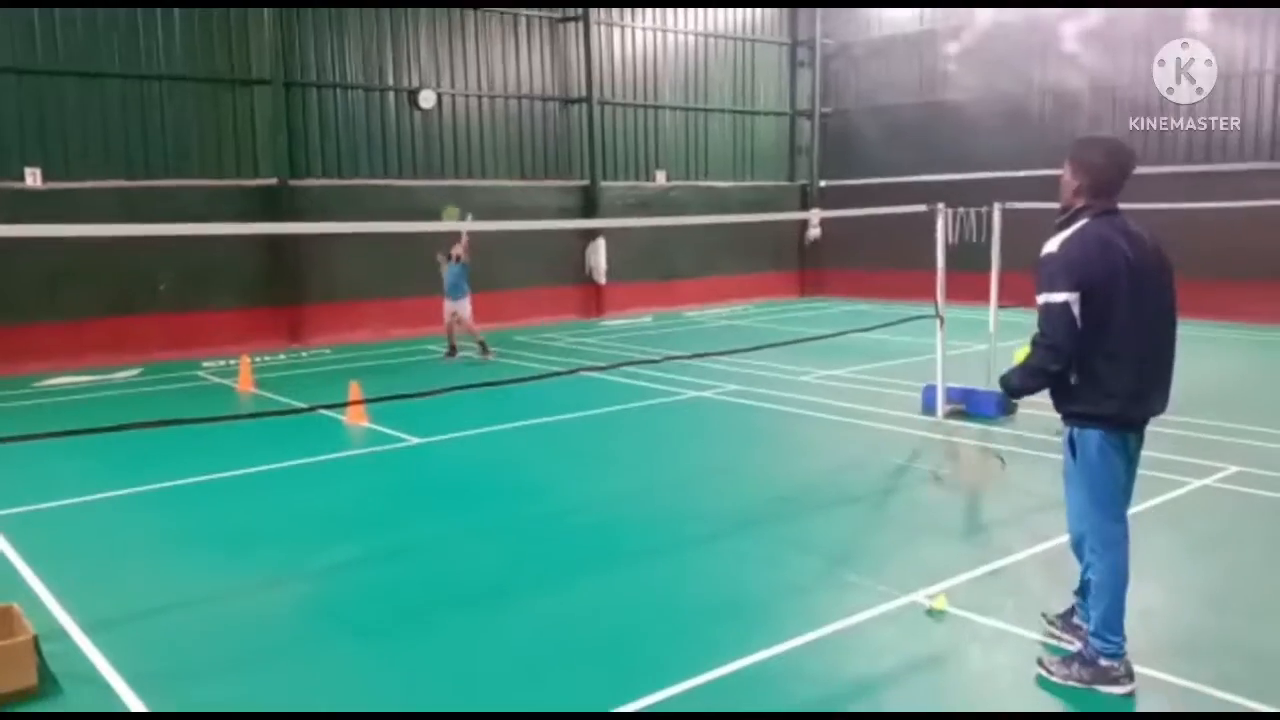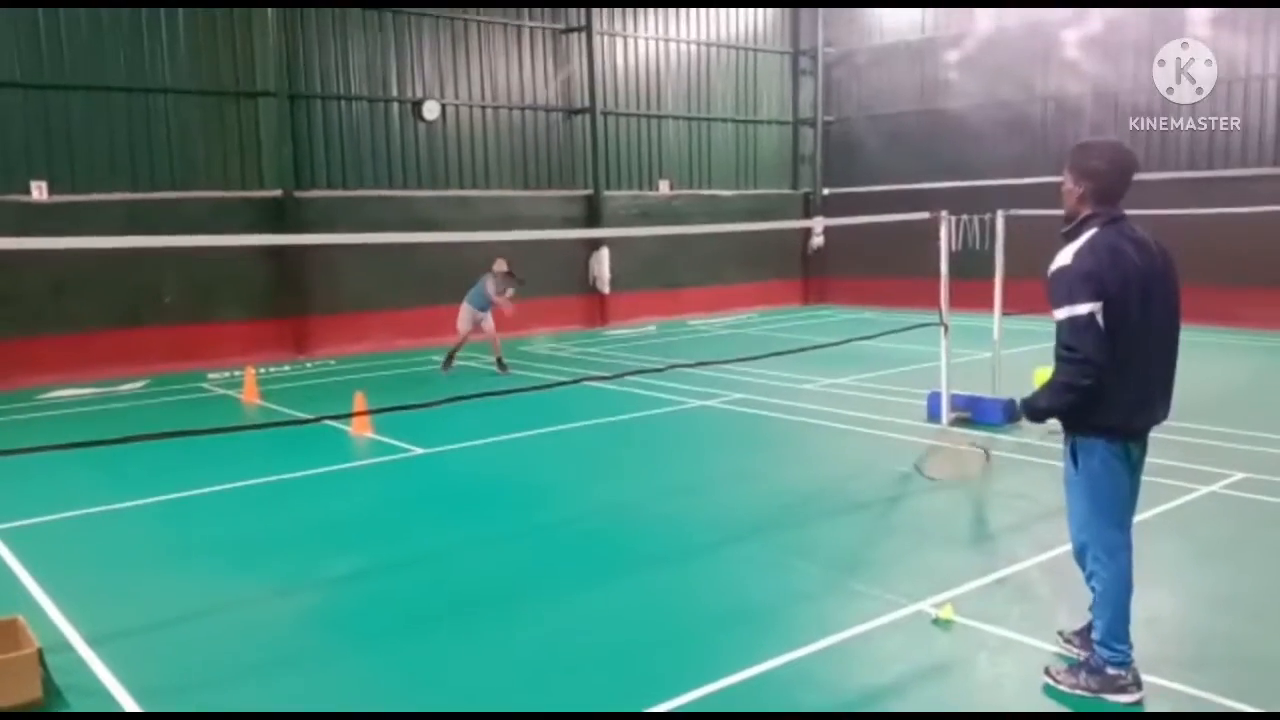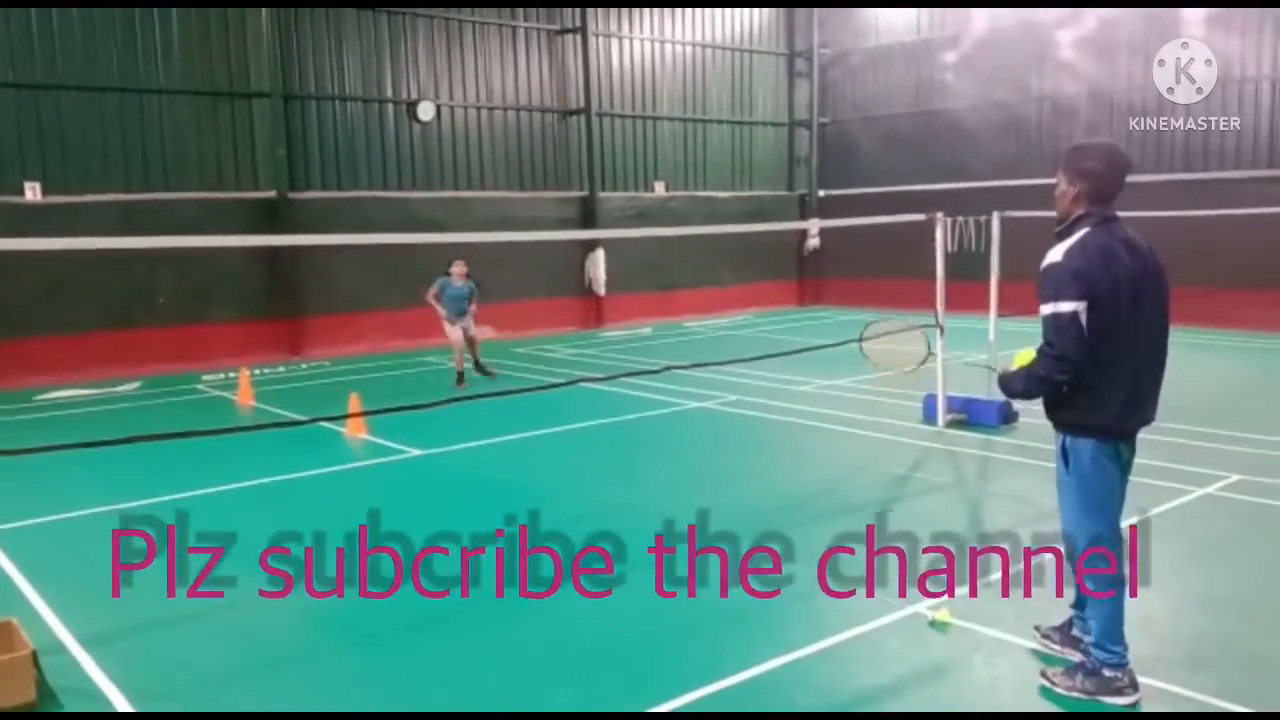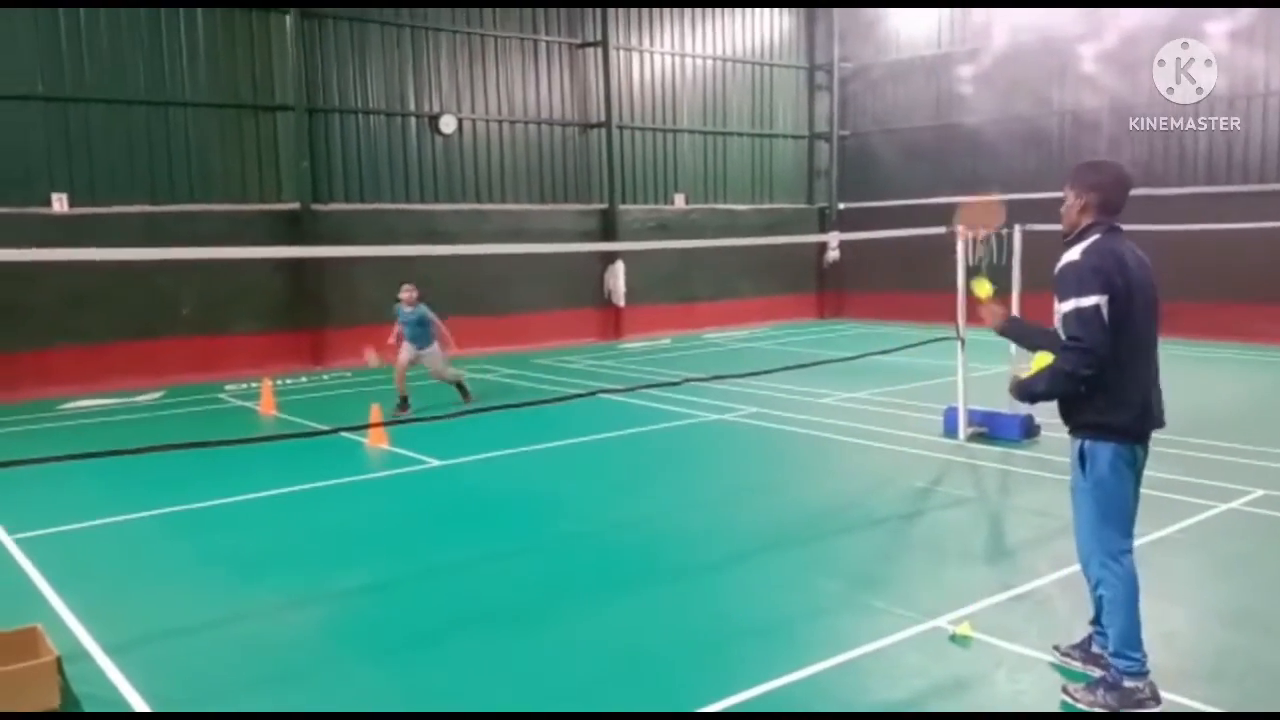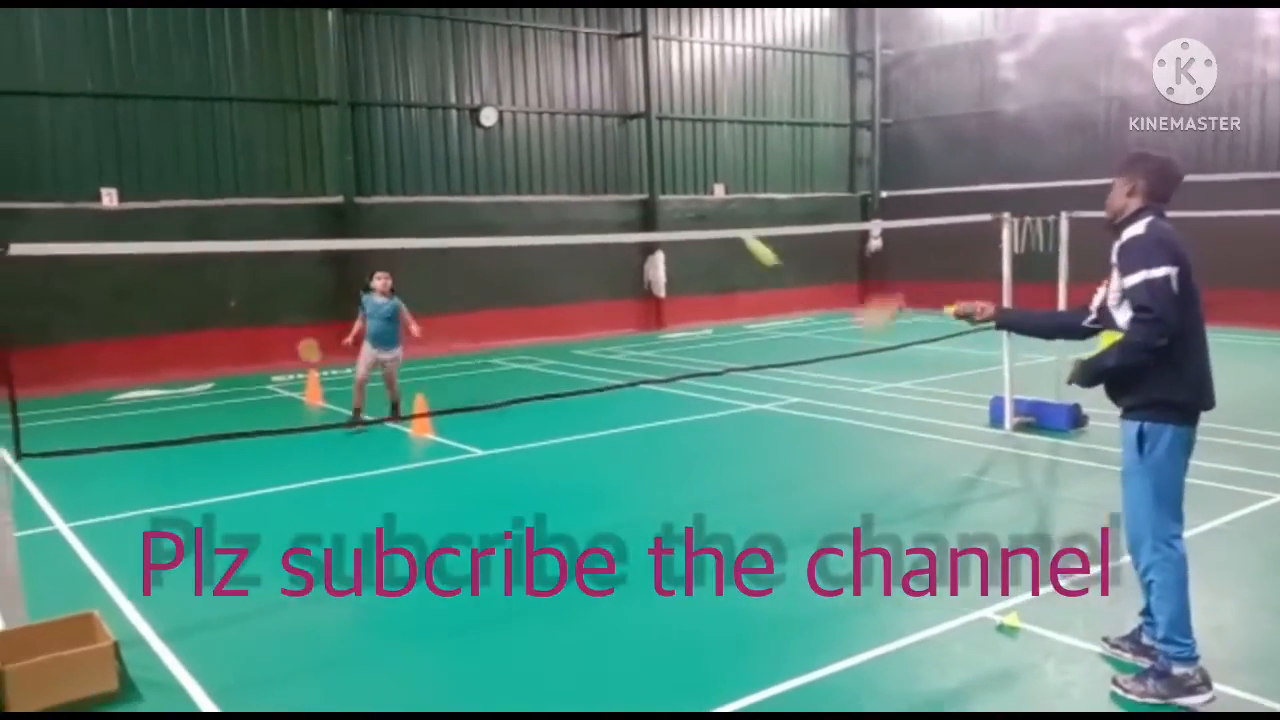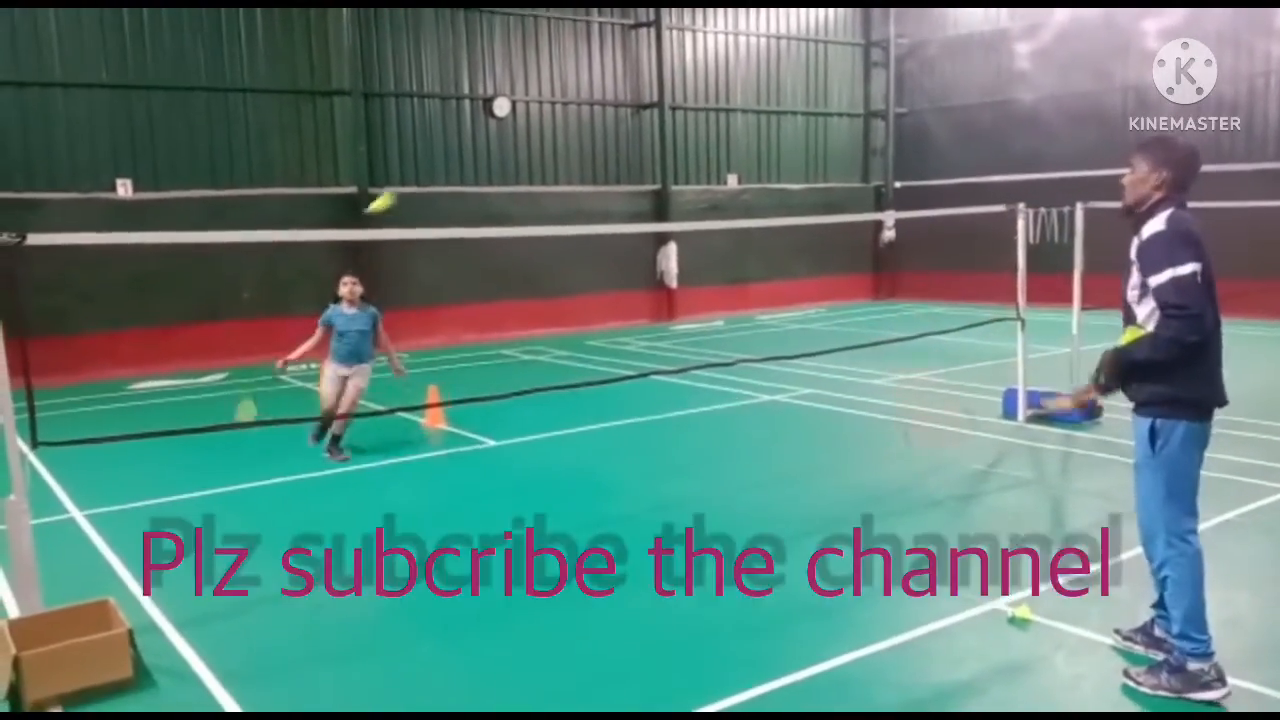
dt=0.5s
person 1, frame 1
left shoulder: (1067, 250)
right shoulder: (1144, 245)
left elbow: (1056, 346)
right elbow: (1153, 330)
left wrist: (1014, 381)
left hip: (1094, 412)
right hip: (1135, 404)
left knee: (1096, 530)
right knee: (1103, 525)
left ankle: (1106, 658)
right ankle: (1087, 616)
person 1, frame 2
left shoulder: (1078, 262)
right shoulder: (1150, 250)
left elbow: (1082, 360)
right elbow: (1151, 339)
left wrist: (1039, 404)
left hip: (1098, 424)
right hip: (1136, 416)
left knee: (1099, 540)
right knee: (1109, 535)
left ankle: (1112, 666)
right ankle: (1102, 632)
person 1, frame 3
left shoulder: (1069, 260)
right shoulder: (1139, 251)
left elbow: (1061, 357)
right elbow: (1142, 338)
left wrist: (1015, 382)
left hip: (1088, 423)
right hip: (1126, 413)
left knee: (1092, 542)
right knee: (1093, 533)
left ankle: (1109, 668)
right ankle: (1084, 627)
person 1, frame 4
left shoulder: (1083, 262)
right shoulder: (1129, 257)
left elbow: (1082, 357)
left wrist: (1029, 386)
right wrist: (1013, 326)
left hip: (1103, 426)
right hip: (1131, 419)
left knee: (1104, 547)
right knee: (1106, 542)
left ankle: (1130, 680)
right ankle: (1105, 642)
person 1, frame 5
left shoulder: (1143, 240)
right shoulder: (1143, 244)
left elbow: (1155, 328)
right elbow: (1085, 320)
left wrist: (1095, 368)
right wrist: (999, 315)
left hip: (1158, 409)
right hip: (1158, 406)
left knee: (1153, 533)
right knee: (1147, 529)
left ankle: (1179, 668)
right ankle: (1156, 632)
person 1, frame 6
left shoulder: (1163, 235)
right shoulder: (1163, 235)
left elbow: (1186, 327)
left wrist: (1120, 360)
right wrist: (1105, 380)
left hip: (1171, 405)
right hip: (1172, 401)
left knee: (1168, 528)
right knee: (1164, 524)
left ankle: (1194, 663)
right ankle: (1168, 624)
